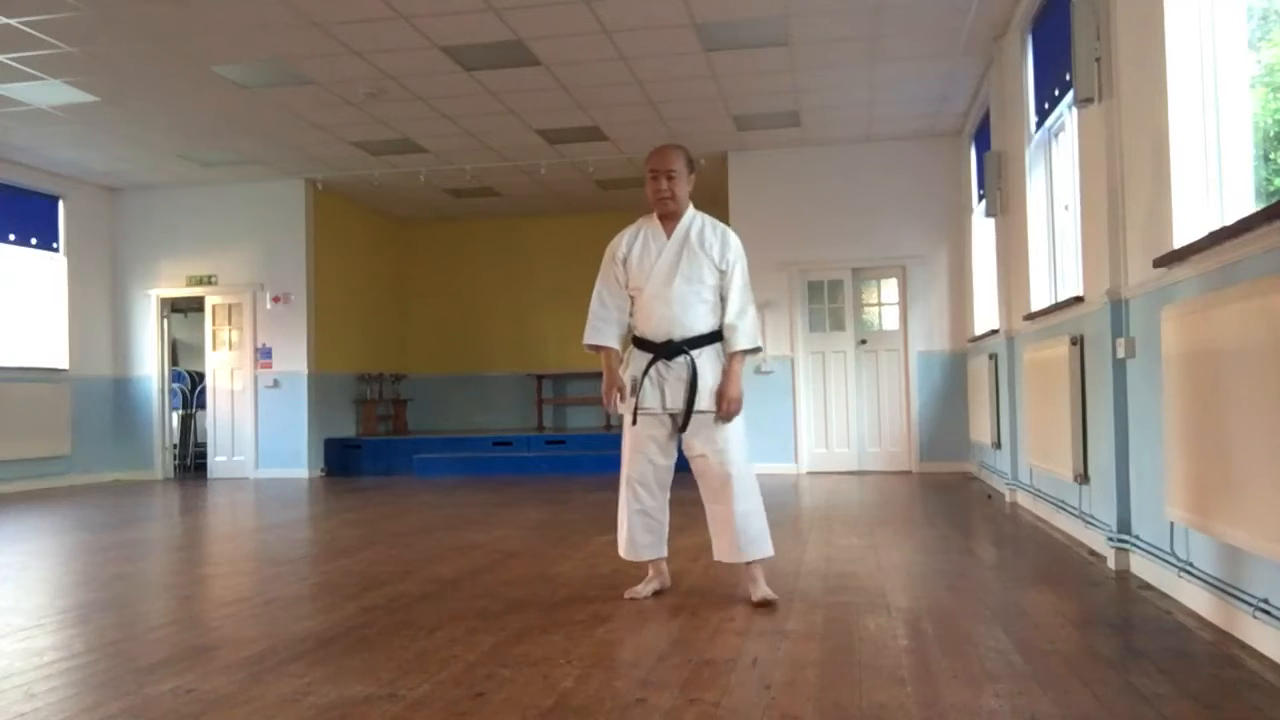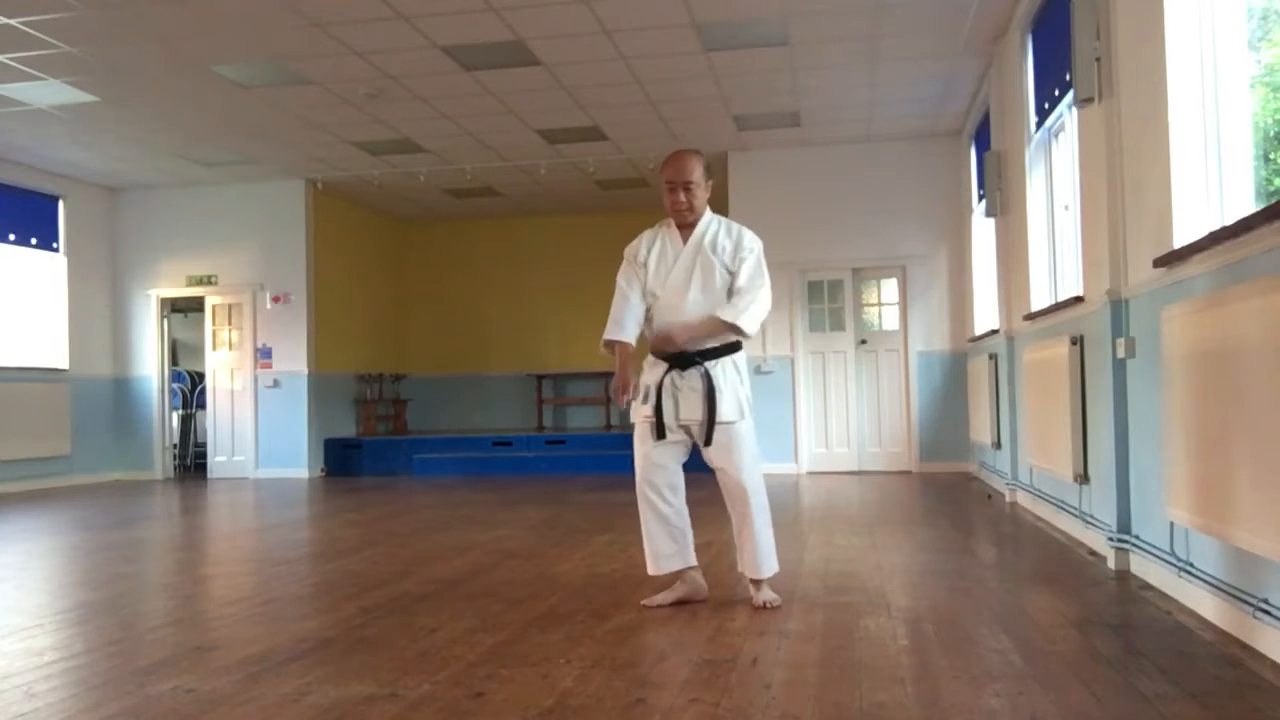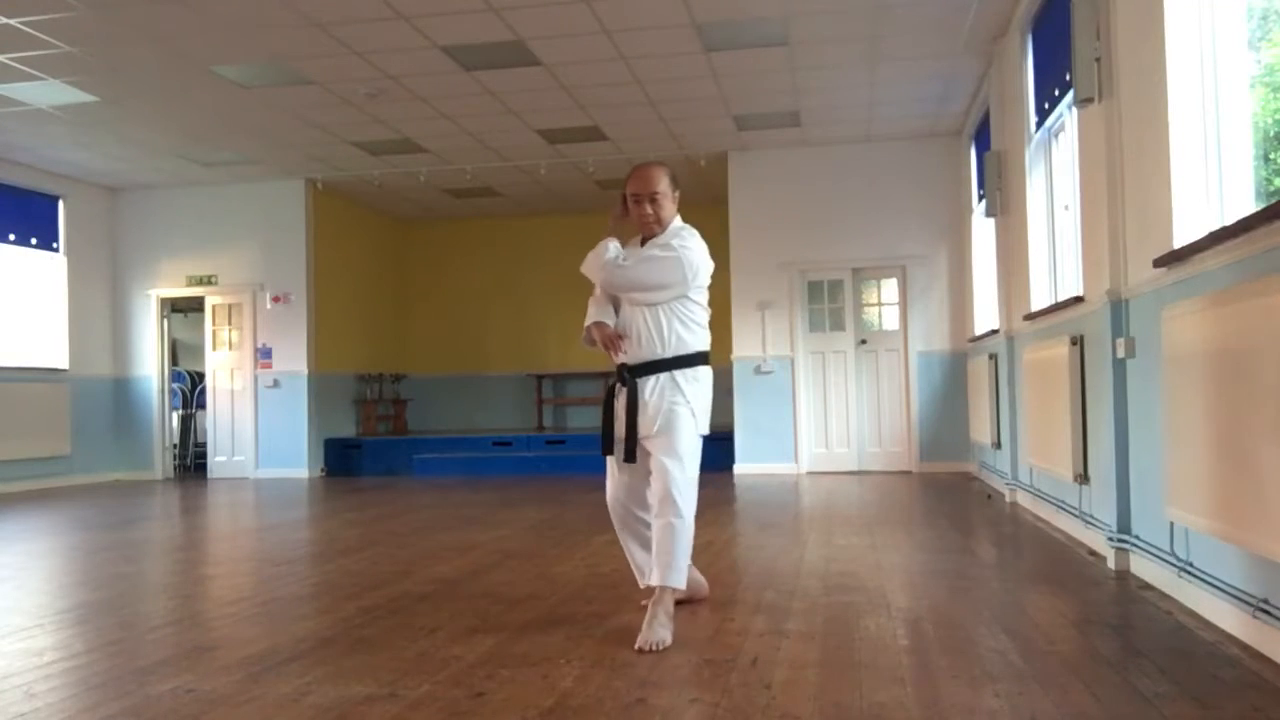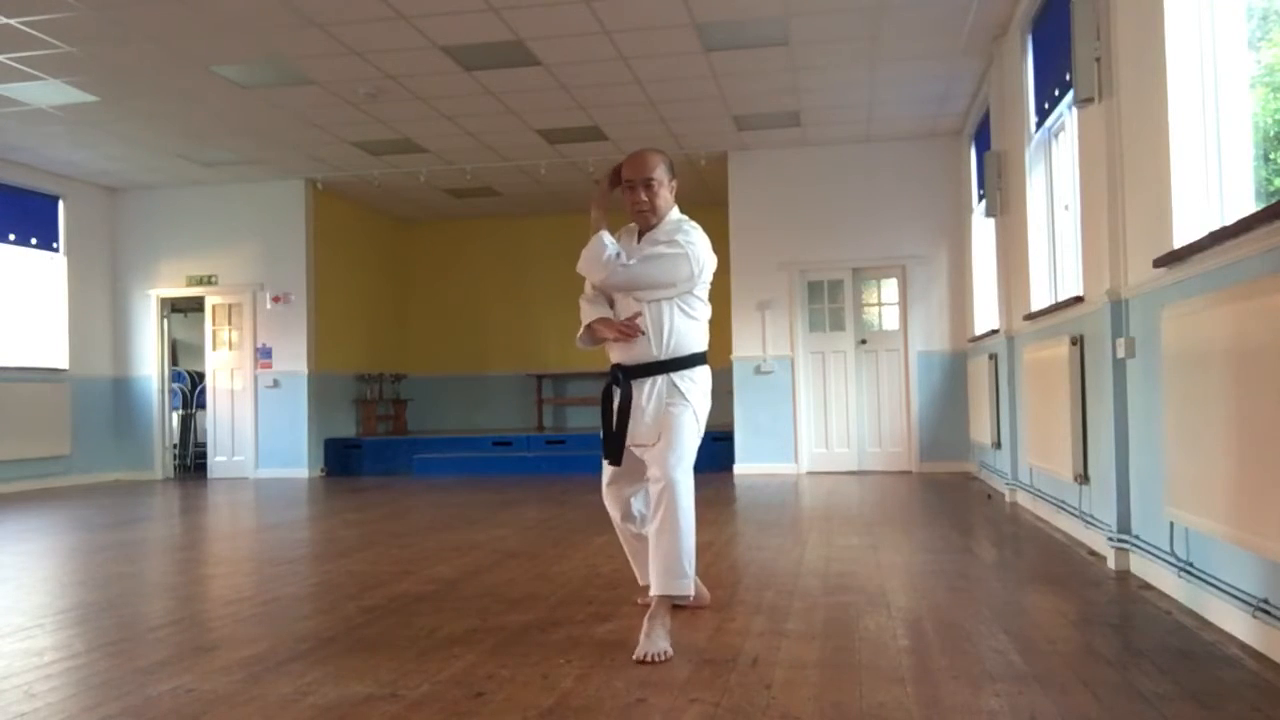
dt=1s
person 1, frame 1
left shoulder: (719, 238)
right shoulder: (626, 243)
left elbow: (738, 311)
right elbow: (609, 309)
left wrist: (734, 376)
right wrist: (611, 369)
left hip: (705, 368)
right hip: (646, 370)
left knee: (728, 472)
right knee: (642, 474)
left ankle: (753, 573)
right ankle: (656, 569)
person 1, frame 2
left shoulder: (738, 240)
right shoulder: (644, 246)
left elbow: (752, 303)
right elbow: (627, 306)
left wrist: (689, 332)
right wrist: (624, 363)
left hip: (718, 375)
right hip: (661, 377)
left knee: (741, 478)
right knee: (654, 478)
left ankle: (759, 577)
right ankle: (688, 577)
person 1, frame 3
left shoulder: (684, 249)
right shoulder: (634, 251)
left elbow: (605, 273)
right elbow: (603, 298)
left wrist: (612, 231)
right wrist: (598, 328)
left hip: (677, 385)
right hip: (633, 388)
left knee: (672, 486)
right knee: (625, 496)
left ankle: (663, 603)
right ankle: (683, 579)
person 1, frame 4
left shoulder: (687, 242)
right shoulder: (624, 242)
left elbow: (606, 273)
right elbow: (593, 298)
left wrist: (597, 213)
right wrist: (603, 326)
left hip: (676, 385)
right hip: (628, 388)
left knee: (669, 482)
right knee: (622, 492)
left ankle: (660, 612)
right ankle: (680, 583)
